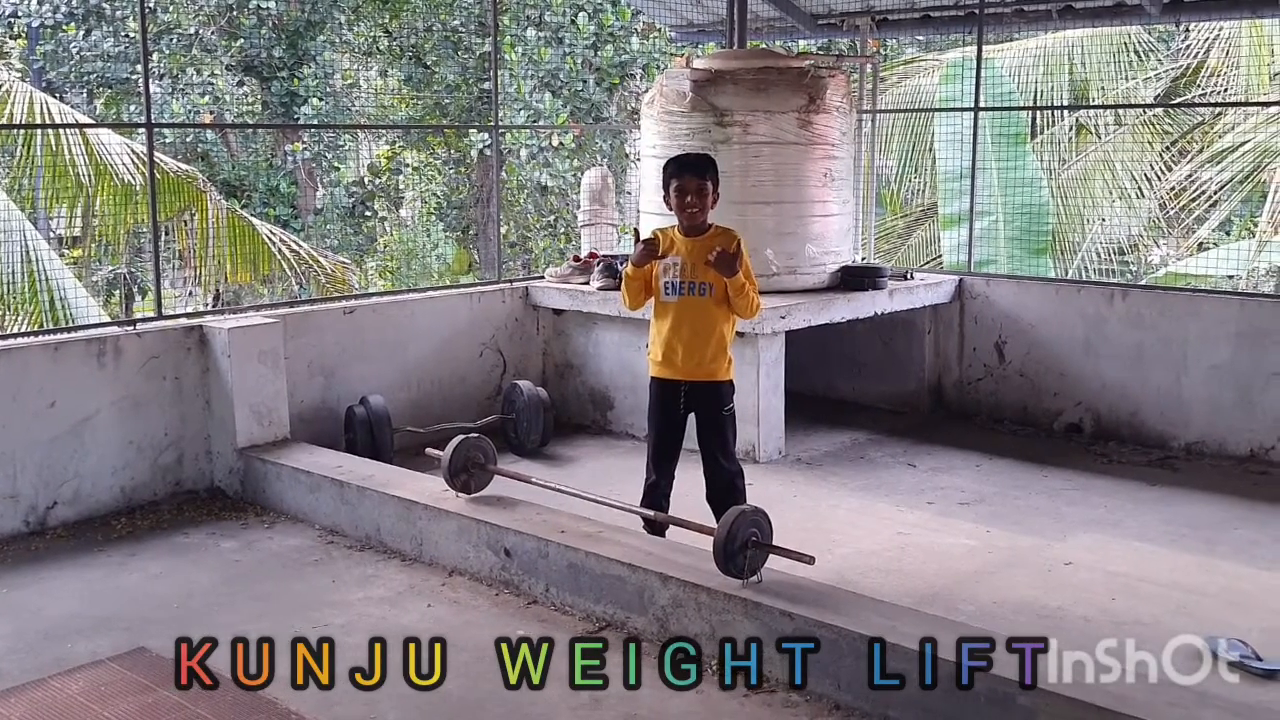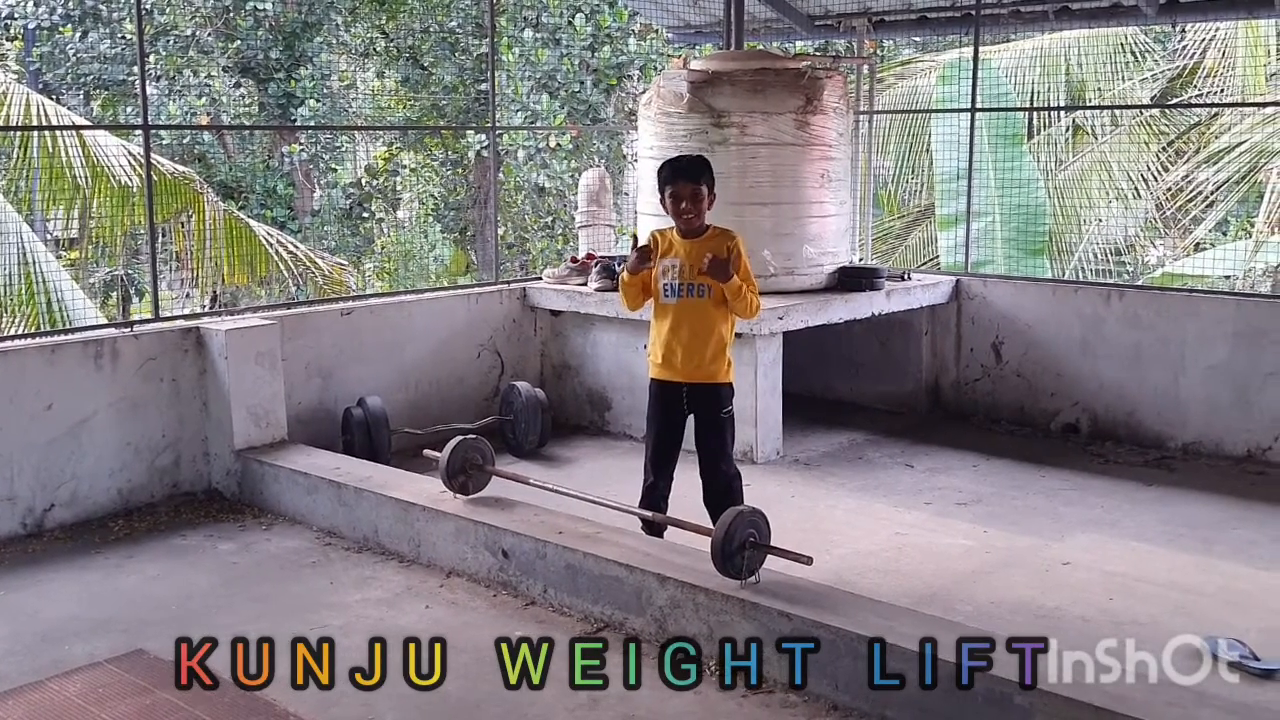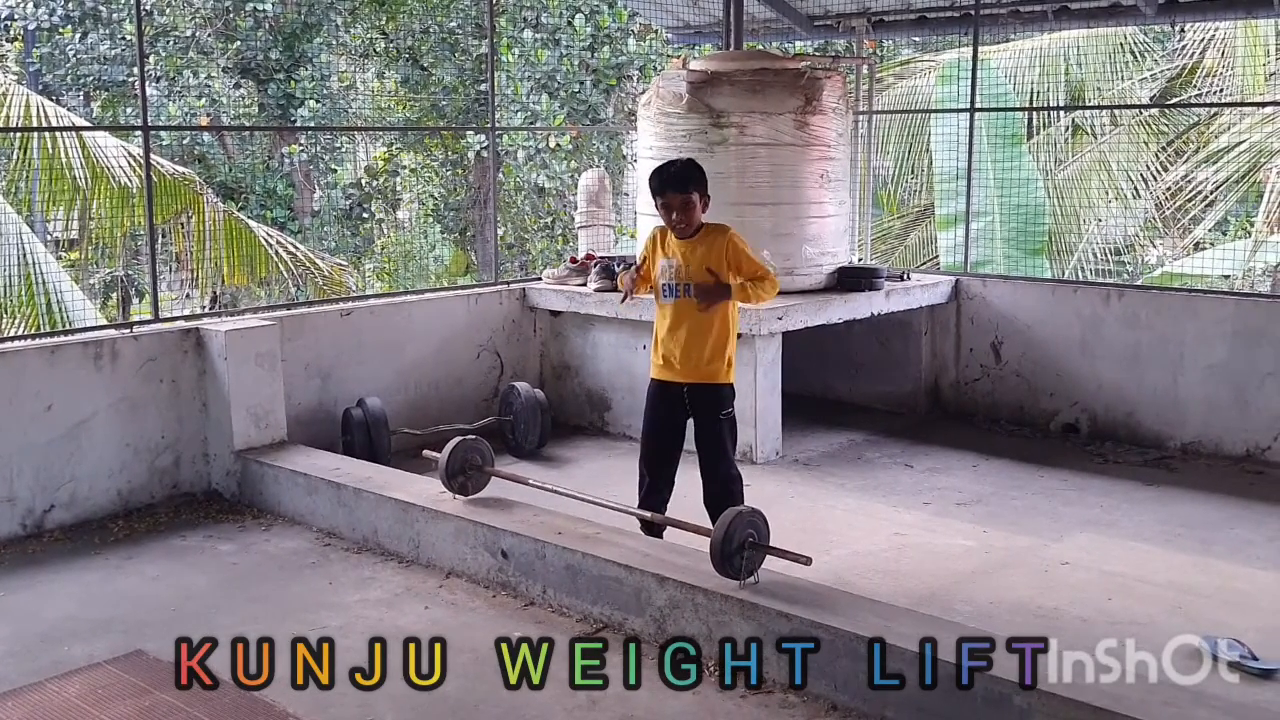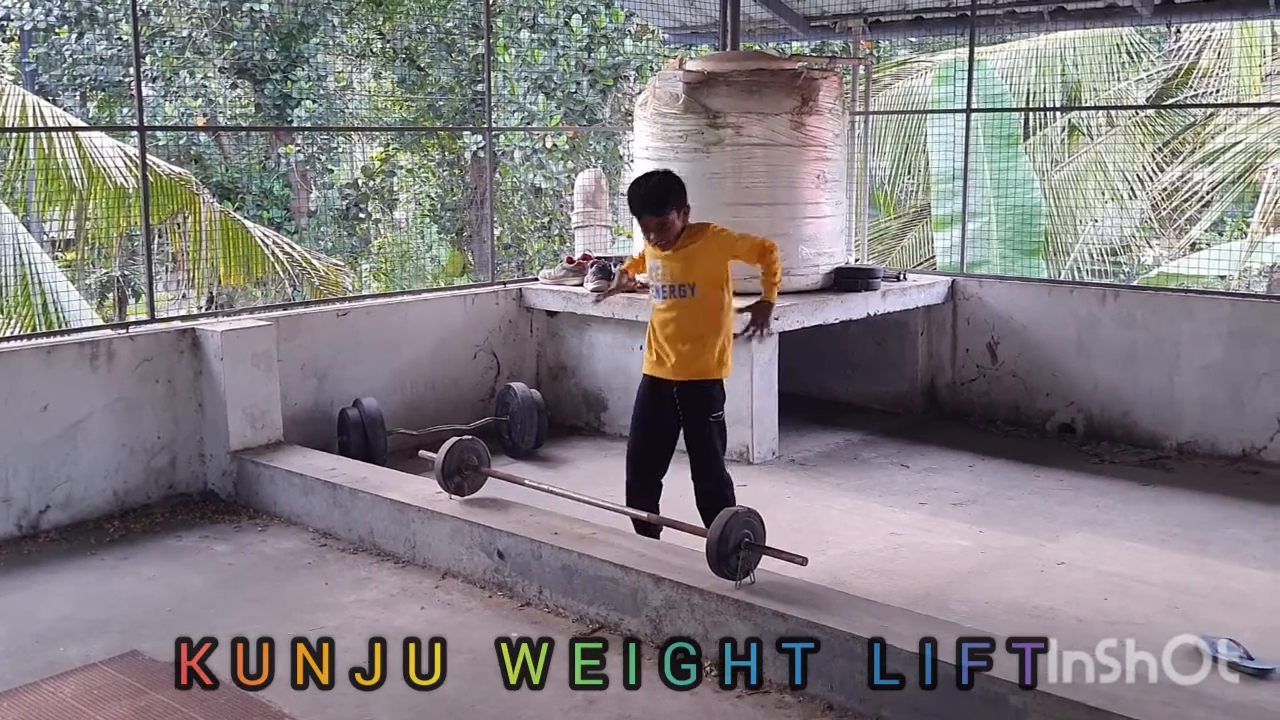
dt=0.5s
person 1, frame 1
left shoulder: (729, 243)
right shoulder: (658, 243)
left elbow: (750, 309)
right elbow: (632, 302)
left wrist: (733, 275)
right wrist: (634, 266)
left hip: (713, 376)
right hip: (665, 373)
left knee: (721, 465)
right knee: (659, 461)
right ankle: (652, 535)
person 1, frame 2
left shoulder: (728, 244)
right shoulder: (656, 244)
left elbow: (750, 309)
right elbow: (633, 303)
left wrist: (728, 280)
right wrist: (630, 272)
left hip: (713, 377)
right hip: (665, 376)
left knee: (719, 468)
right knee: (657, 464)
right ankle: (650, 538)
person 1, frame 3
left shoulder: (725, 240)
right shoulder: (657, 240)
left elbow: (768, 284)
right elbow: (641, 277)
left wrist: (729, 290)
right wrist: (630, 279)
left hip: (713, 378)
right hip: (665, 376)
left knee: (719, 469)
right knee: (654, 465)
right ankle: (649, 540)
person 1, frame 4
left shoulder: (712, 239)
right shoulder: (651, 244)
left elbow: (769, 252)
left wrist: (766, 302)
right wrist: (624, 274)
left hip: (702, 377)
right hip: (656, 374)
left knee: (709, 470)
right knee: (641, 463)
right ankle: (645, 542)
